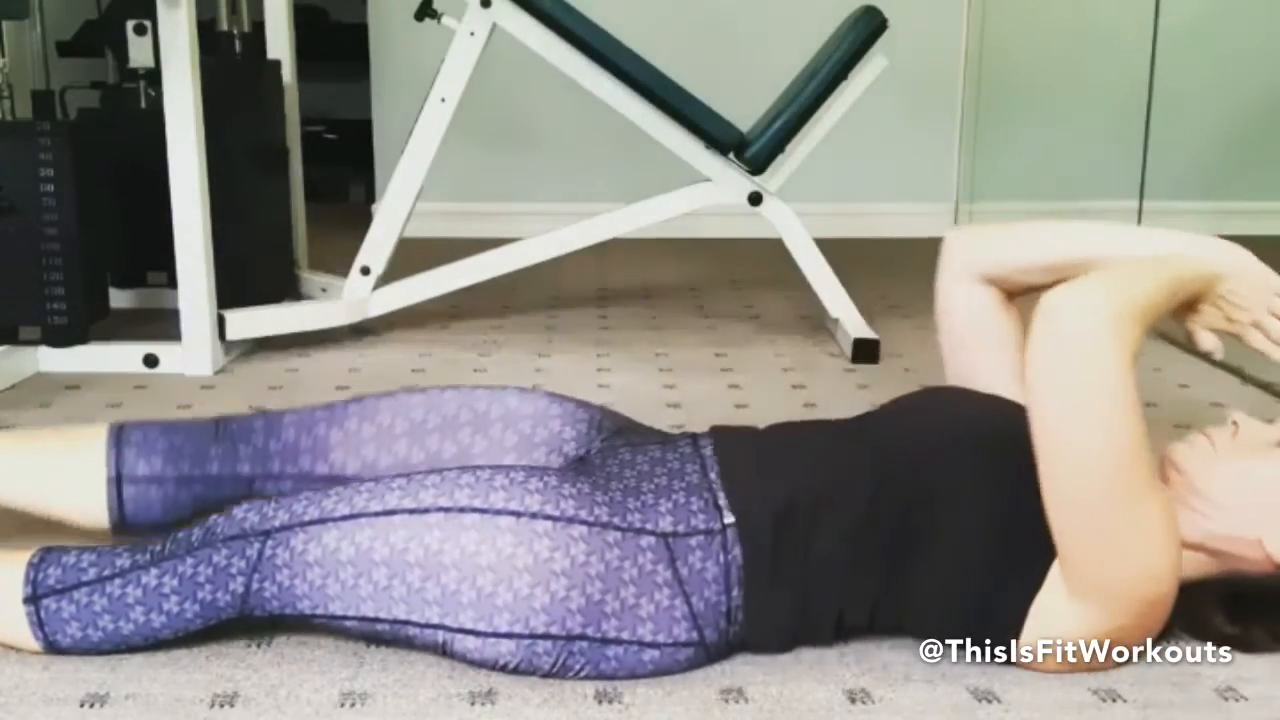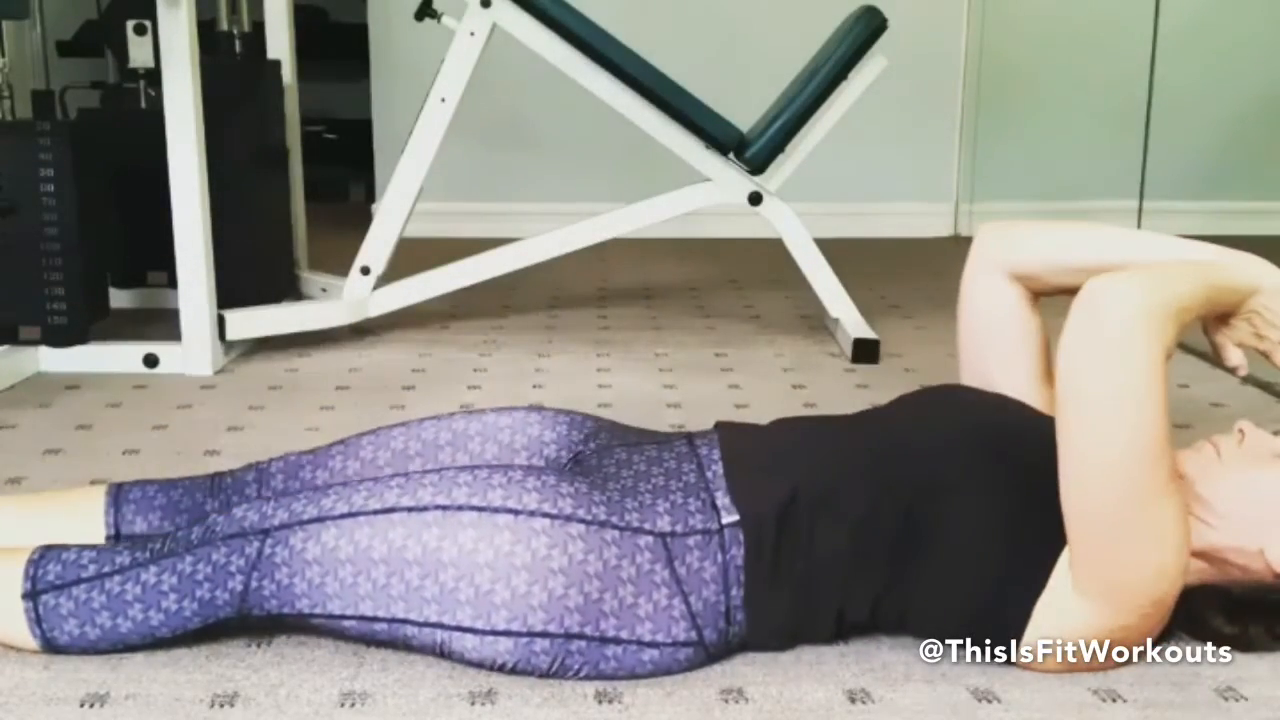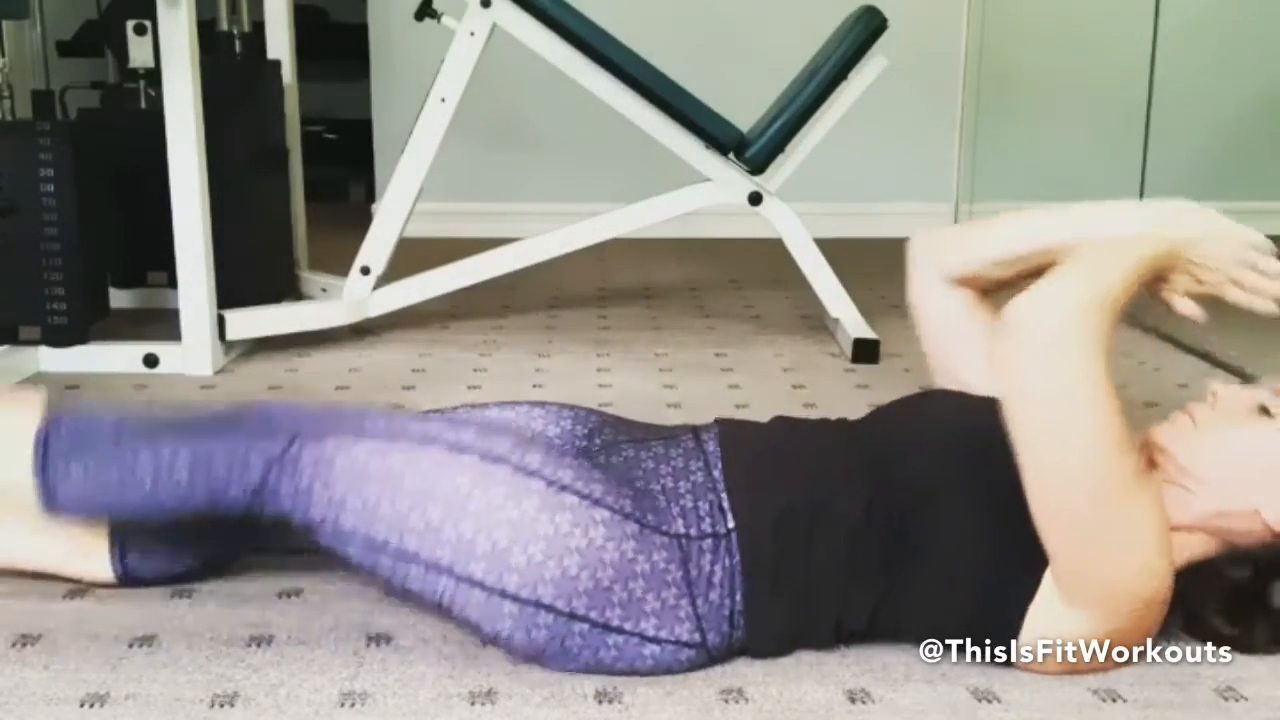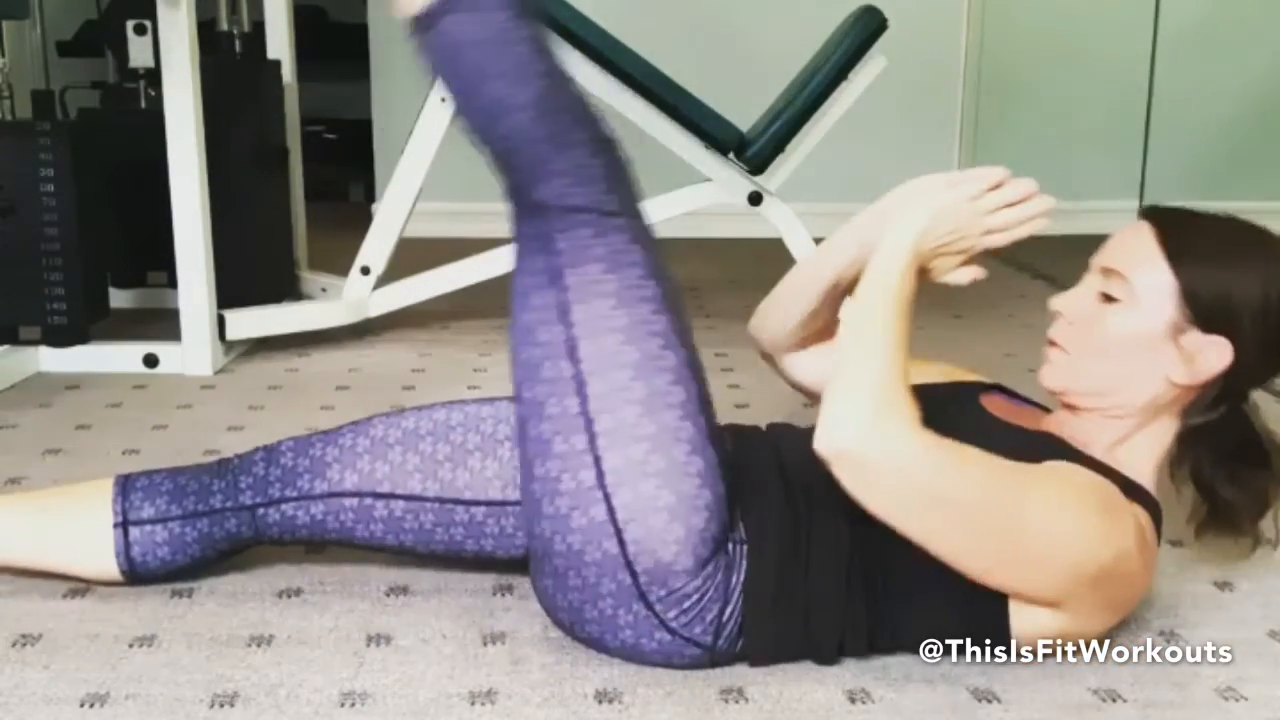
dt=0.5s
person 1, frame 1
left shoulder: (1121, 580)
right shoulder: (1052, 458)
left elbow: (1072, 331)
right elbow: (968, 261)
left hip: (667, 568)
right hip: (664, 468)
left knee: (243, 552)
right knee: (250, 455)
person 1, frame 2
left shoulder: (1126, 581)
right shoulder: (1060, 466)
left elbow: (1114, 322)
right elbow: (999, 258)
left hip: (674, 569)
right hip: (657, 471)
left knee: (249, 561)
right knee: (241, 498)
person 1, frame 3
left shoulder: (1119, 576)
right shoulder: (1075, 479)
left elbow: (1050, 328)
right elbow: (940, 262)
left wrist: (1154, 241)
right wrist: (1152, 228)
left hip: (672, 576)
right hip: (668, 471)
left knee: (285, 456)
right knee: (286, 472)
person 1, frame 4
left shoulder: (1098, 538)
right shoulder: (1031, 421)
left elbow: (862, 444)
right elbow: (786, 336)
left wrist: (906, 254)
right wrist: (888, 227)
left hip: (667, 581)
right hip: (632, 512)
left knee: (571, 198)
right knee: (266, 484)
